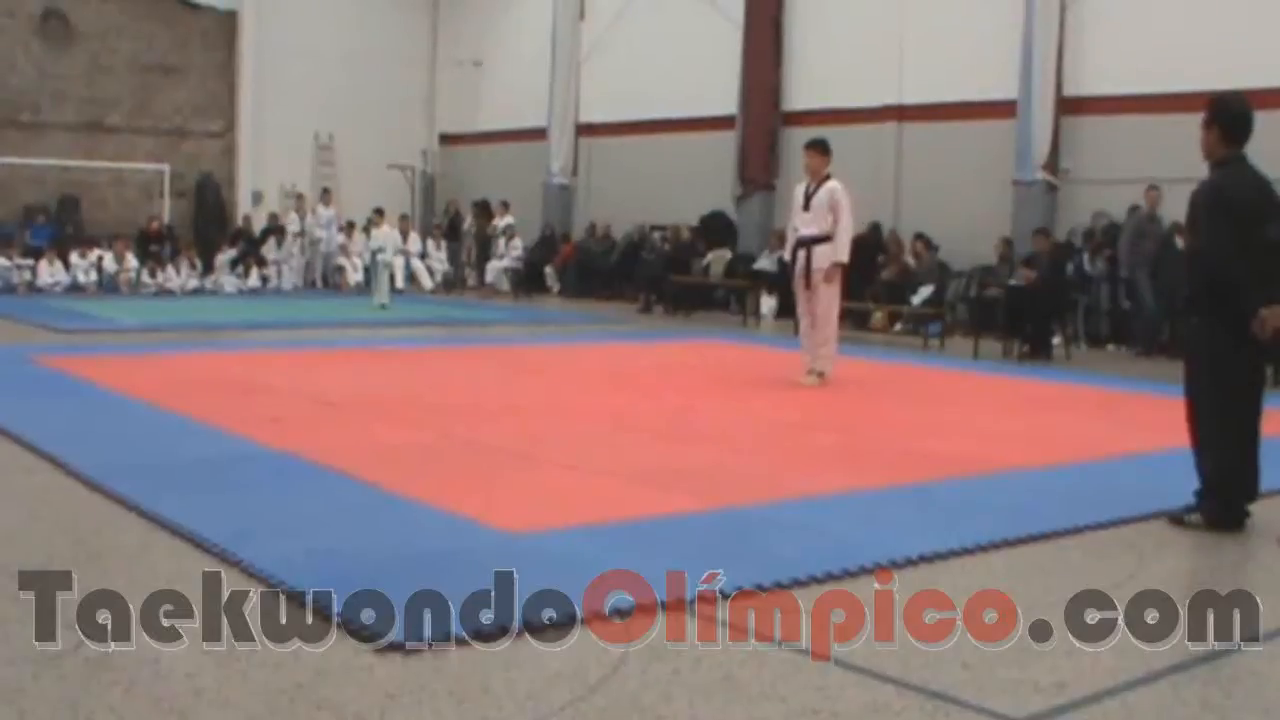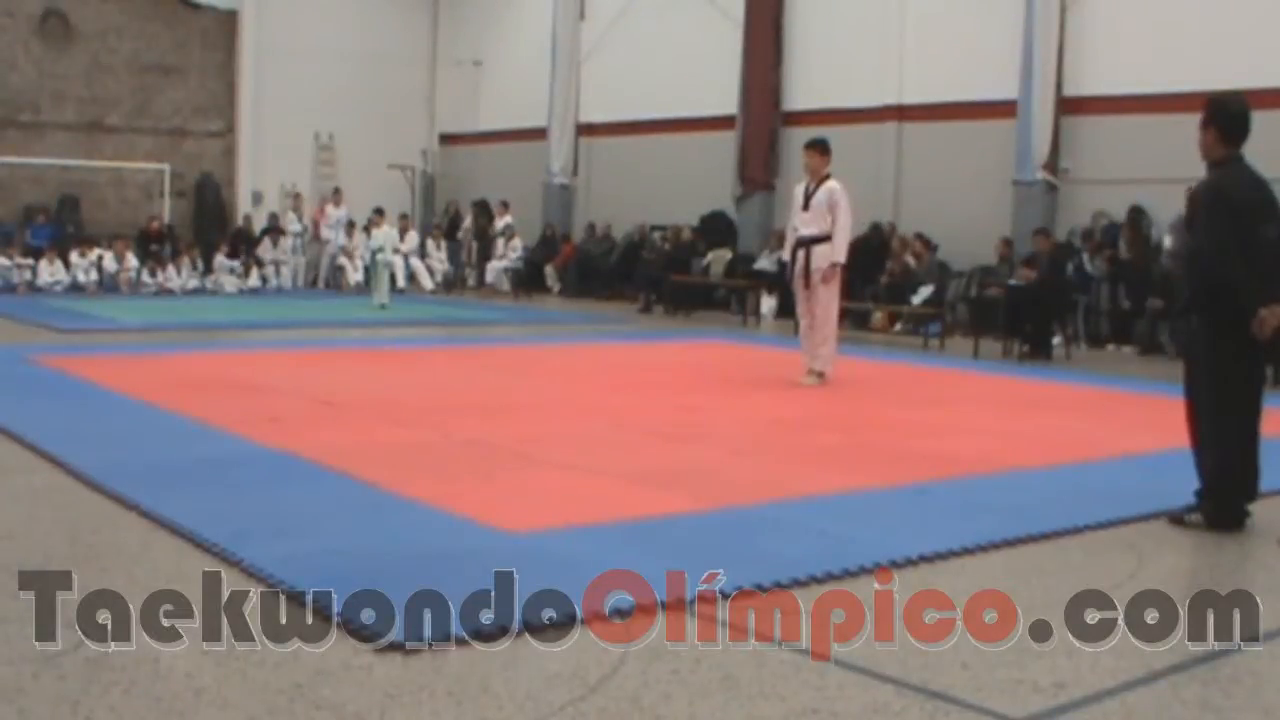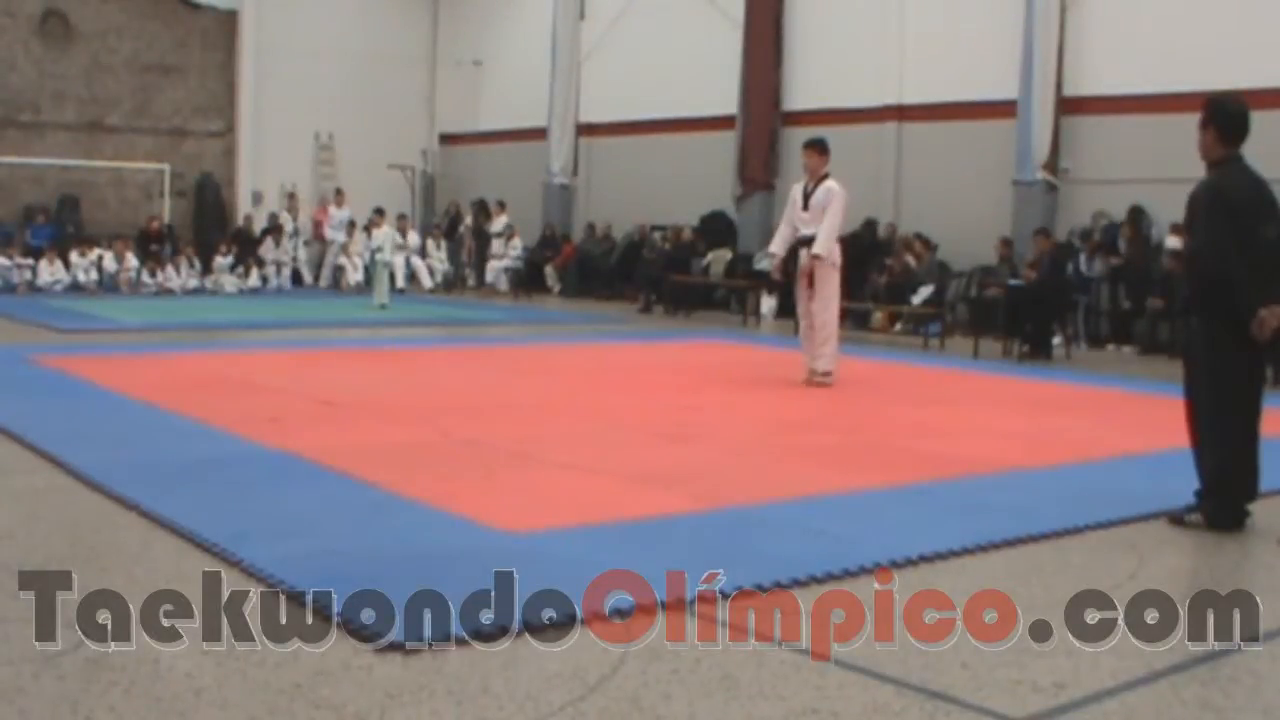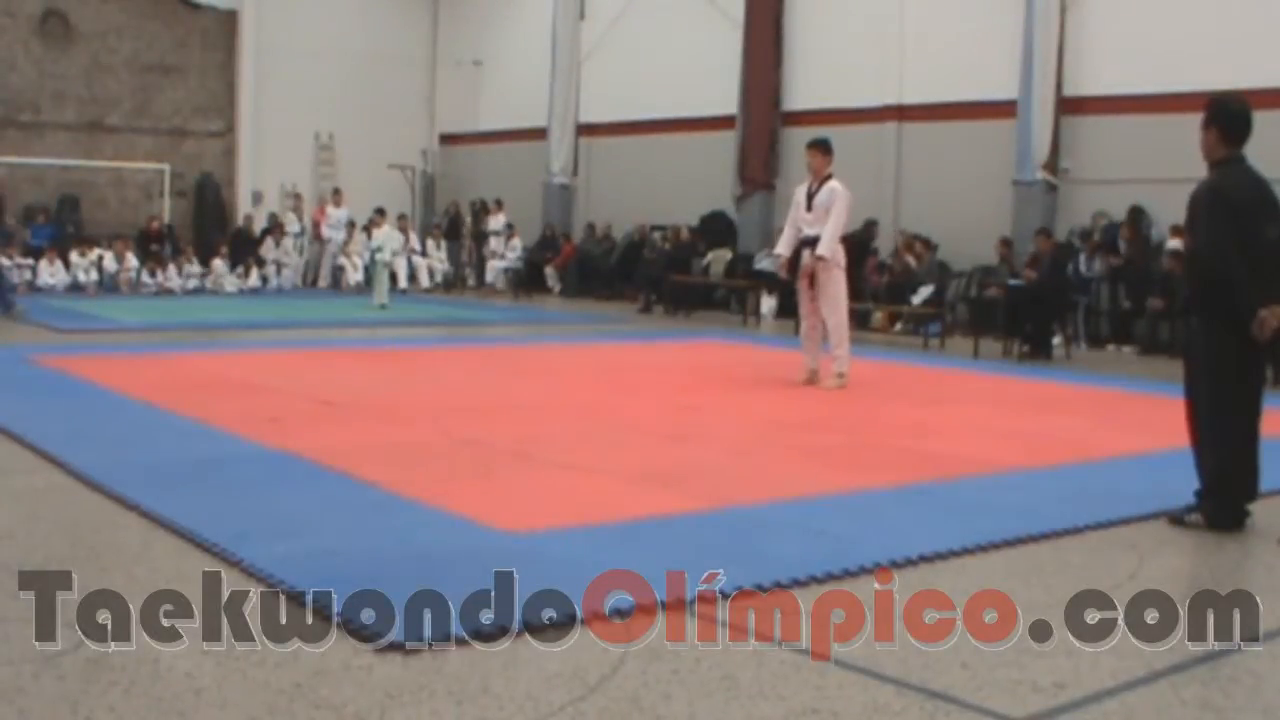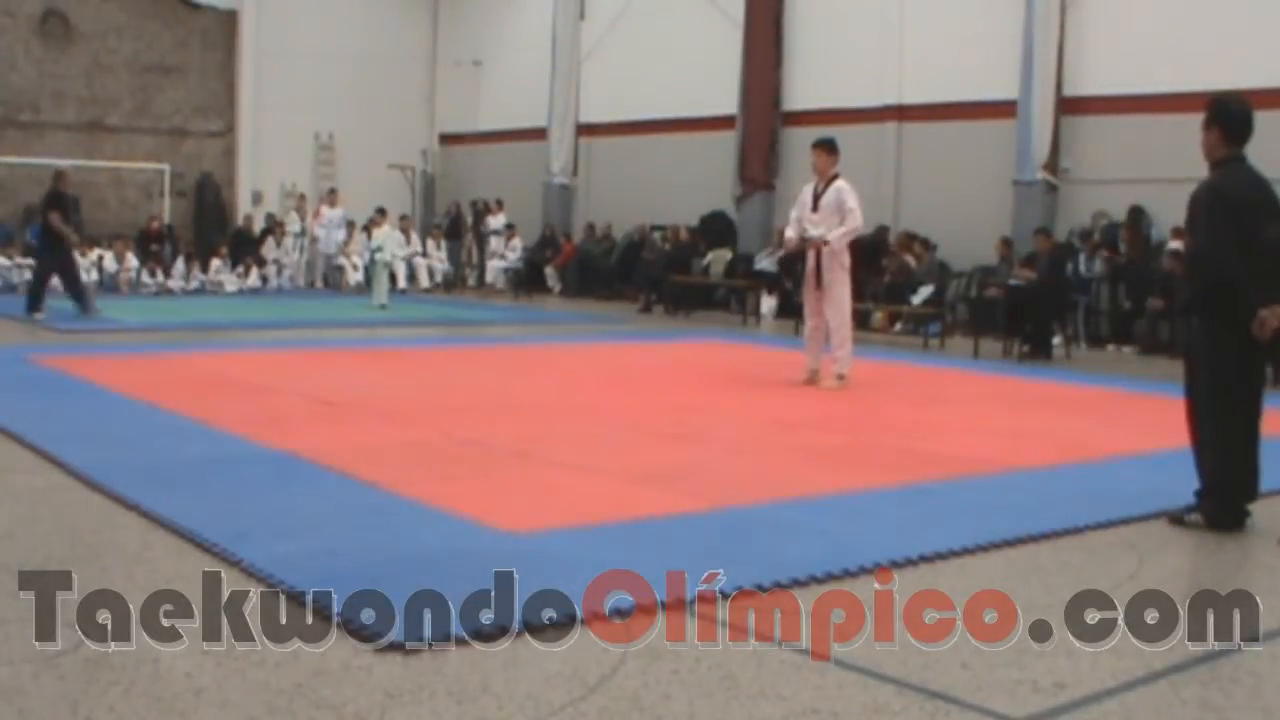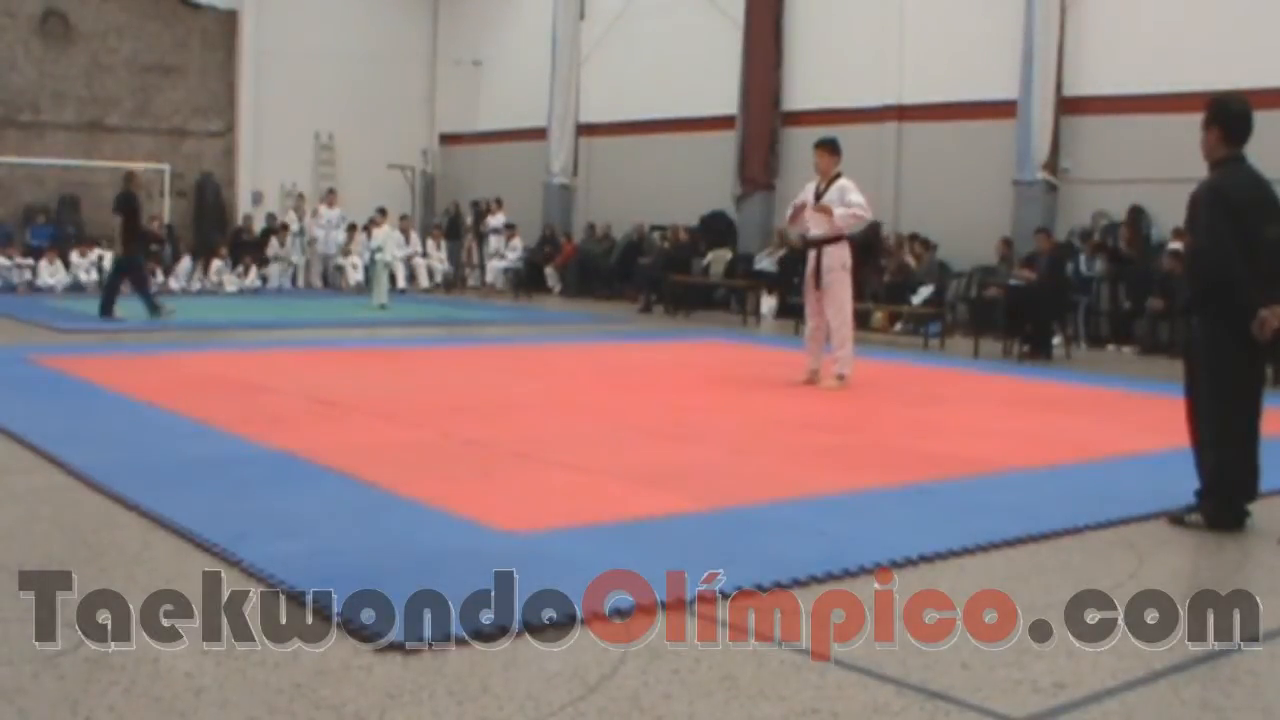
dt=0.5s
person 1, frame 1
left shoulder: (1213, 191)
left elbow: (1211, 261)
left hip: (1218, 316)
left knee: (1214, 410)
right knee: (1241, 407)
left ankle: (1220, 506)
right ankle: (1235, 499)
person 1, frame 2
left shoulder: (1211, 191)
left elbow: (1210, 261)
left hip: (1218, 316)
left knee: (1213, 410)
right knee: (1240, 407)
left ankle: (1220, 505)
right ankle: (1235, 499)
person 1, frame 3
left shoulder: (1211, 191)
left elbow: (1210, 261)
left hip: (1218, 317)
left knee: (1214, 411)
right knee: (1241, 408)
left ankle: (1220, 505)
right ankle: (1234, 499)
person 1, frame 4
left shoulder: (1212, 192)
left elbow: (1210, 262)
left hip: (1219, 317)
left knee: (1214, 410)
right knee: (1241, 407)
left ankle: (1220, 505)
right ankle: (1235, 499)
person 1, frame 5
left shoulder: (1213, 191)
left elbow: (1211, 262)
left hip: (1219, 317)
left knee: (1214, 411)
right knee: (1241, 408)
left ankle: (1220, 505)
right ankle: (1234, 499)
person 1, frame 6
left shoulder: (1212, 192)
left elbow: (1210, 262)
left hip: (1219, 316)
left knee: (1214, 410)
right knee: (1241, 407)
left ankle: (1220, 505)
right ankle: (1235, 499)
person 2, frame 1
left shoulder: (835, 190)
right shoulder: (800, 190)
left elbow: (844, 228)
left wrist: (837, 262)
right wrist: (790, 259)
left hip: (824, 256)
right hip: (802, 256)
left knee: (824, 314)
right knee: (805, 313)
left ankle: (822, 368)
right ankle: (812, 365)
person 2, frame 2
left shoulder: (834, 190)
right shoulder: (799, 190)
left elbow: (842, 228)
left wrist: (834, 263)
right wrist: (790, 260)
left hip: (823, 255)
right hip: (802, 256)
left knee: (823, 314)
right knee: (804, 314)
left ankle: (821, 368)
right ankle: (811, 365)
person 2, frame 3
left shoulder: (833, 190)
right shoulder: (797, 190)
left elbow: (830, 227)
right elbow: (788, 224)
left wrist: (813, 257)
right wrist: (778, 255)
left hip: (825, 256)
right hip: (802, 255)
left knee: (824, 313)
right knee: (805, 315)
left ankle: (826, 368)
right ankle: (812, 367)
person 2, frame 4
left shoulder: (837, 191)
right shoulder: (801, 191)
left elbow: (833, 228)
right elbow: (792, 225)
left wrist: (817, 258)
right wrist: (785, 255)
left hip: (828, 257)
right hip: (804, 255)
left knee: (834, 314)
right knee: (808, 315)
left ankle: (840, 371)
right ankle: (812, 369)
person 2, frame 5
left shoulder: (842, 189)
right shoulder: (808, 190)
left elbow: (855, 223)
right elbow: (796, 220)
left wrist: (826, 240)
right wrist: (791, 237)
left hip: (833, 256)
right hip: (812, 257)
left knee: (837, 315)
right knee: (812, 315)
left ankle: (841, 372)
right ankle: (813, 368)
person 2, frame 6
left shoulder: (845, 187)
right shoulder: (809, 188)
left elbow: (863, 214)
right elbow: (796, 223)
left wrist: (833, 212)
right wrist: (795, 214)
left hip: (835, 253)
right hip: (813, 255)
left knee: (838, 314)
right knee: (813, 315)
left ankle: (841, 372)
right ankle: (813, 368)
